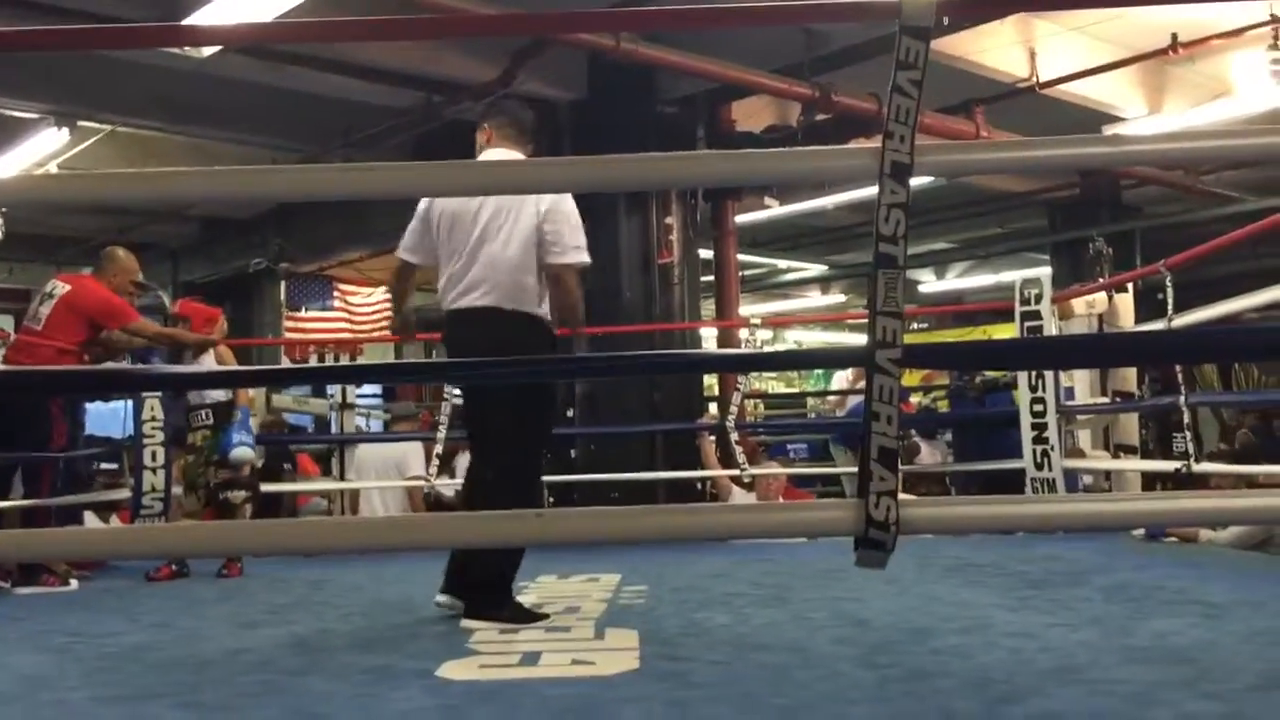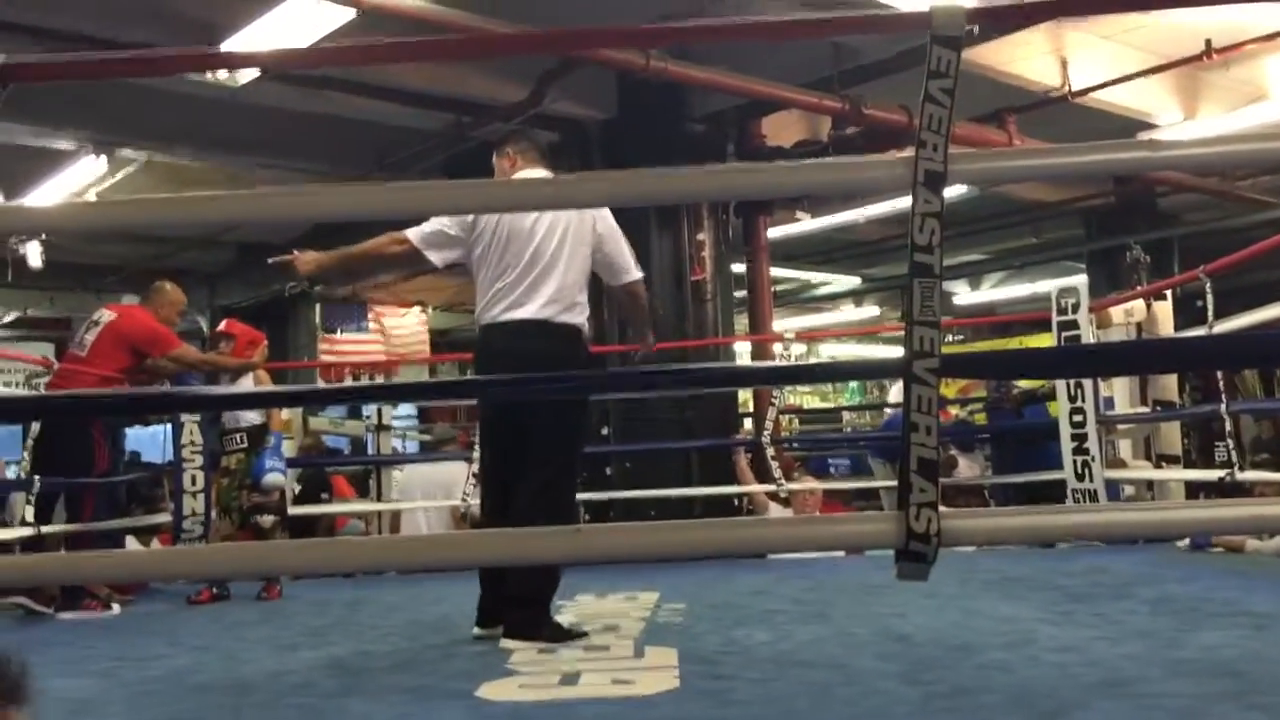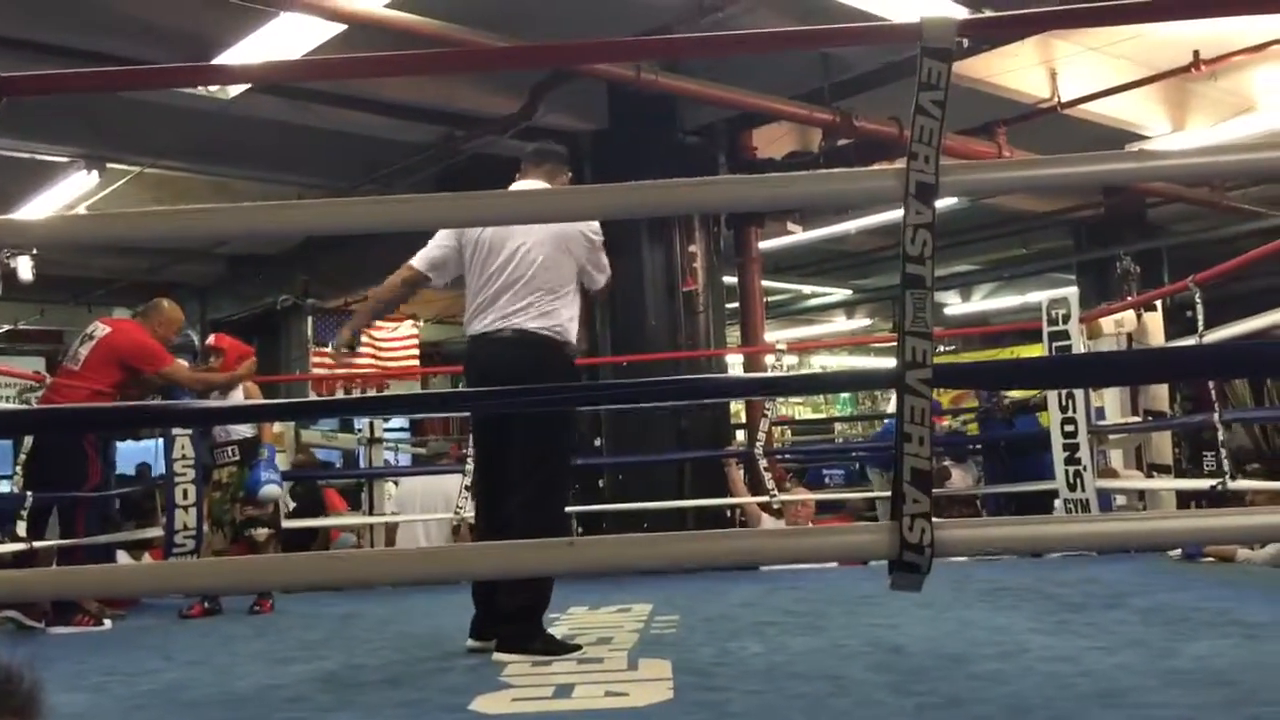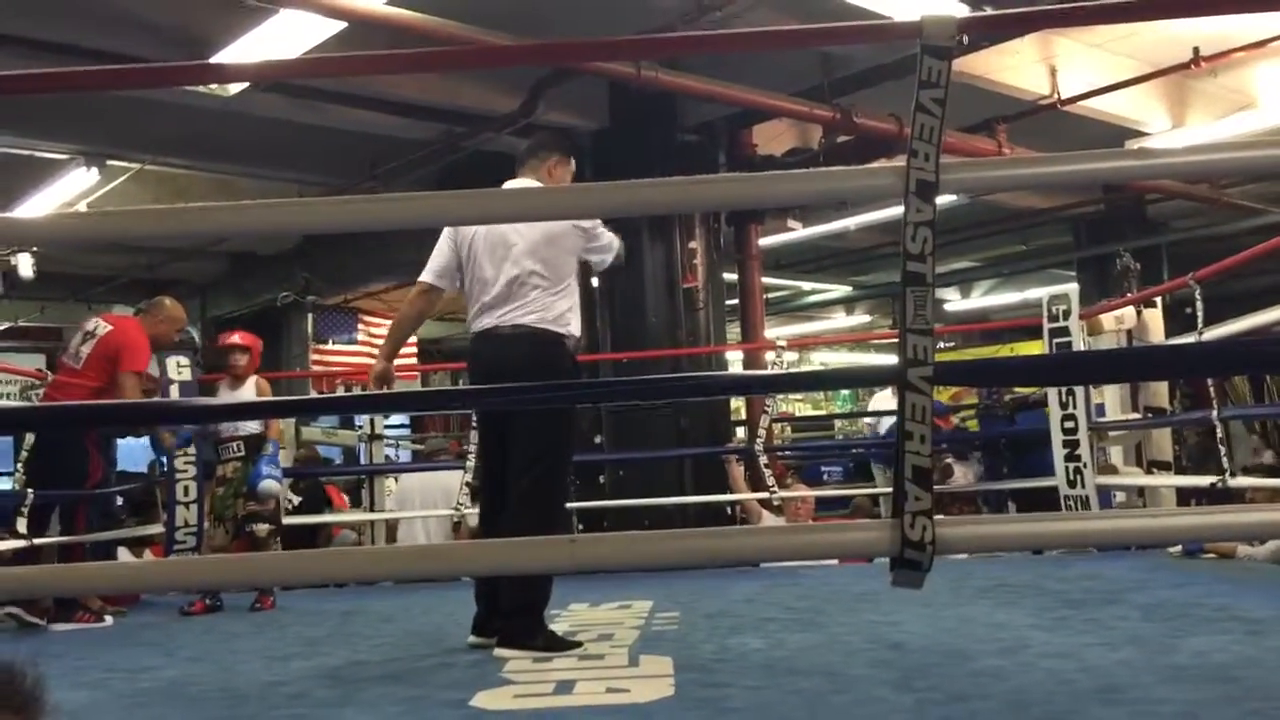
dt=0.5s
person 1, frame 1
left shoulder: (445, 188)
right shoulder: (545, 189)
left elbow: (406, 264)
right elbow: (565, 272)
left wrist: (400, 311)
left hip: (462, 332)
right hip: (520, 335)
left knee: (487, 460)
right knee: (517, 466)
left ankle: (464, 579)
right ankle: (490, 597)
person 1, frame 2
left shoulder: (482, 207)
right shoulder: (587, 207)
left elbow: (400, 248)
right elbow: (629, 284)
left wrist: (322, 263)
right wrist: (643, 333)
left hip: (500, 349)
right hip: (558, 349)
left knee: (501, 478)
right knee: (549, 482)
left ankle: (495, 609)
right ankle: (528, 616)
person 1, frame 3
right shoulder: (578, 220)
left elbow: (410, 277)
right elbow: (597, 281)
left wrist: (354, 326)
left hip: (485, 356)
right hip: (541, 358)
left knee: (494, 488)
right knee: (538, 492)
left ankle: (488, 621)
right ankle: (520, 629)
person 1, frame 4
left shoulder: (468, 217)
right shoulder: (569, 211)
left elbow: (424, 293)
right elbow: (612, 253)
left wrist: (386, 356)
right wrist: (597, 226)
left hip: (488, 353)
right hip: (542, 355)
left knee: (497, 485)
right knee: (537, 489)
left ankle: (491, 616)
right ankle: (521, 625)
person 2, frame 1
left shoulder: (63, 282)
right shoulder: (100, 298)
right elbow: (158, 335)
left wrist: (135, 341)
right wrist: (206, 340)
right hip: (45, 387)
right knee: (42, 475)
right ankle: (31, 570)
person 2, frame 2
left shoulder: (111, 313)
right shoulder: (145, 326)
right elbow: (201, 362)
left wrist: (174, 369)
right wrist: (250, 363)
right hip: (86, 413)
left knee: (46, 494)
right knee: (88, 501)
right ankle: (75, 595)
person 2, frame 3
left shoulder: (106, 327)
right shoulder: (138, 342)
right elbow: (191, 382)
left wrist: (162, 378)
right wrist: (239, 375)
right hip: (77, 428)
left knee: (38, 509)
right knee: (80, 516)
right ankle: (65, 611)
person 2, frame 4
left shoulder: (100, 321)
right shoulder: (136, 341)
left elbow: (66, 363)
right elbow: (130, 401)
right hip: (81, 427)
left knee: (41, 506)
right knee: (82, 512)
right ankle: (68, 607)
person 3, frame 1
left shoulder: (219, 352)
right shoulder: (186, 356)
left elbow: (241, 389)
left wrist: (241, 426)
left hip: (224, 429)
right hip: (198, 433)
left knee: (232, 496)
right knee: (189, 495)
left ankle: (234, 558)
right ankle: (177, 560)
person 3, frame 2
left shoulder: (258, 375)
right shoulder: (223, 379)
left elbow: (275, 414)
left wrist: (273, 450)
left hip: (257, 452)
right hip: (230, 455)
left knee: (266, 519)
right knee: (224, 519)
left ankle: (273, 581)
right ankle: (218, 583)
person 3, frame 3
left shoulder: (247, 387)
right shoulder: (213, 393)
left elbow: (266, 425)
left wrist: (266, 463)
left hip: (249, 464)
right hip: (221, 469)
left knee: (259, 532)
right knee: (216, 533)
left ankle: (264, 595)
right ankle: (209, 598)
person 3, frame 4
left shoulder: (259, 384)
right shoulder: (220, 387)
left elbow: (273, 423)
right elbow: (214, 425)
left wrist: (269, 459)
left hip: (254, 460)
right hip: (225, 464)
left knee: (261, 529)
right knee: (218, 530)
left ankle: (266, 591)
right ankle: (211, 594)
